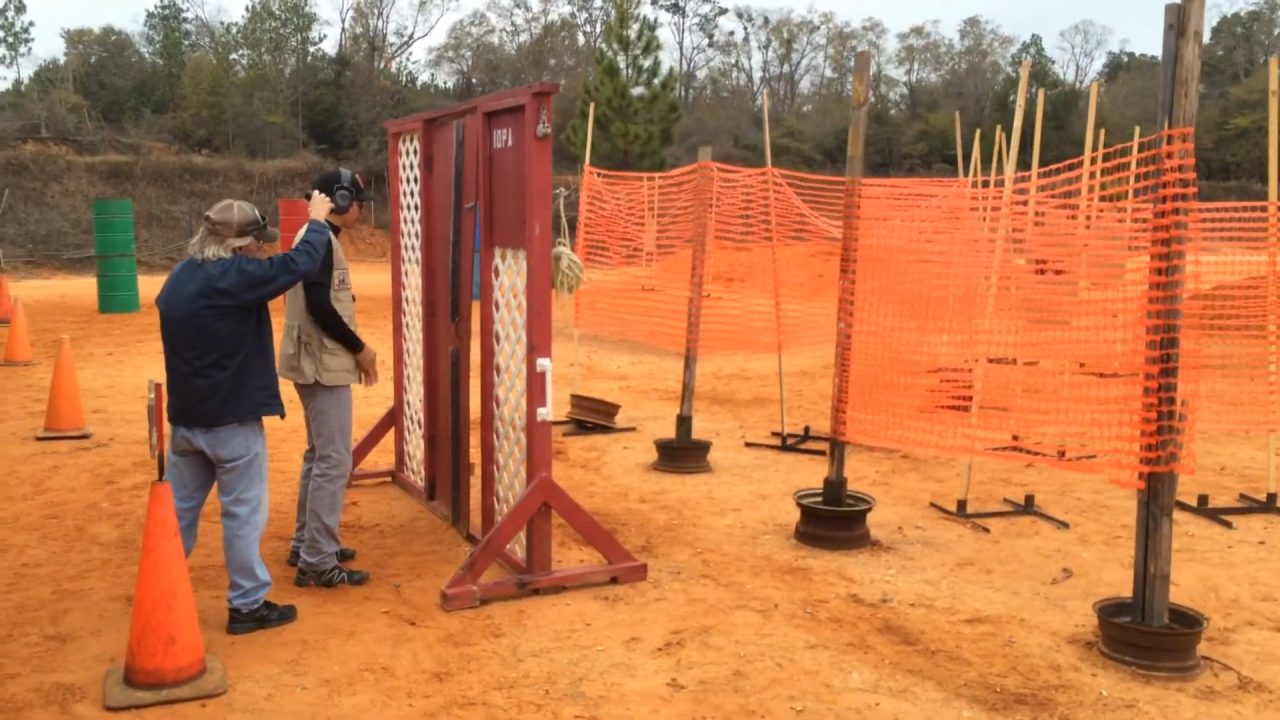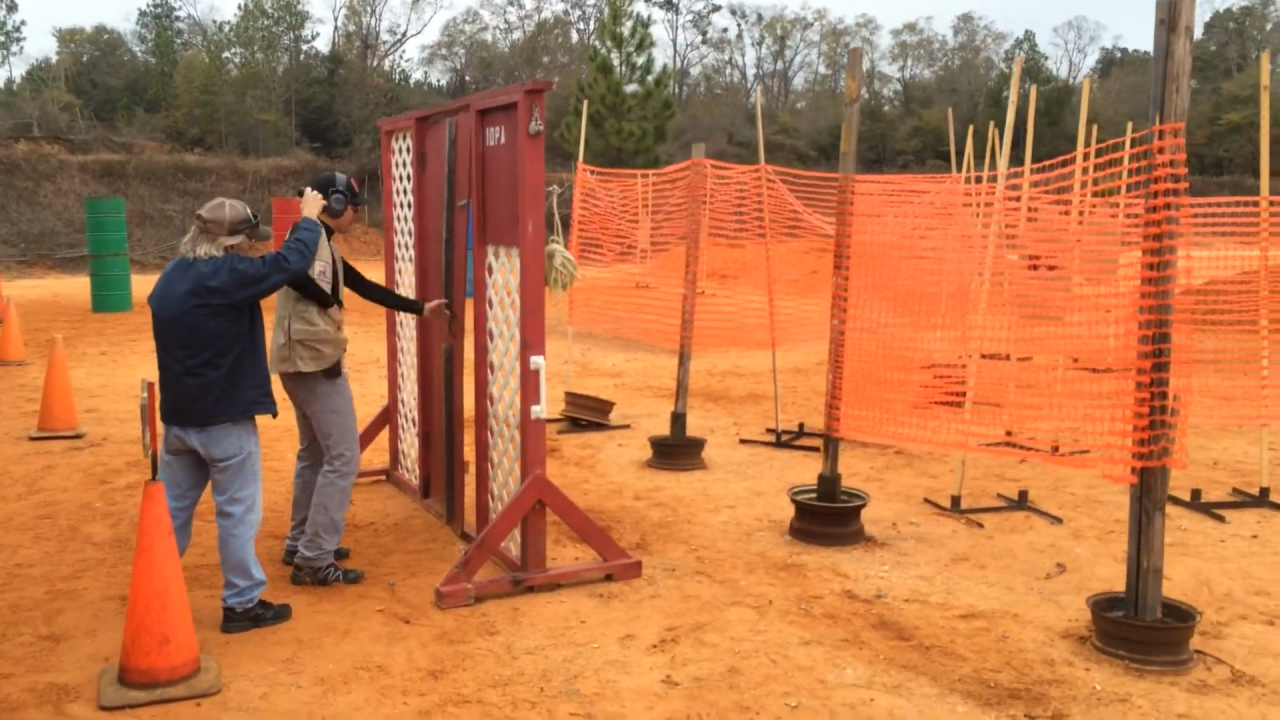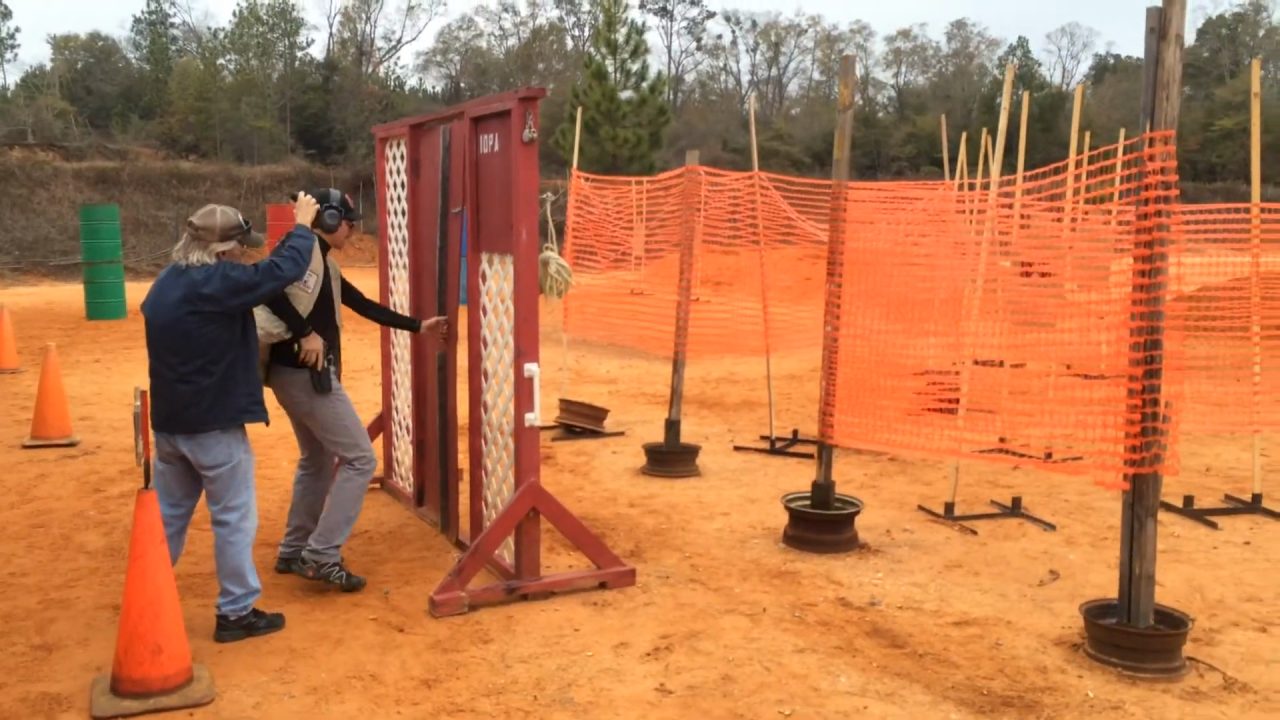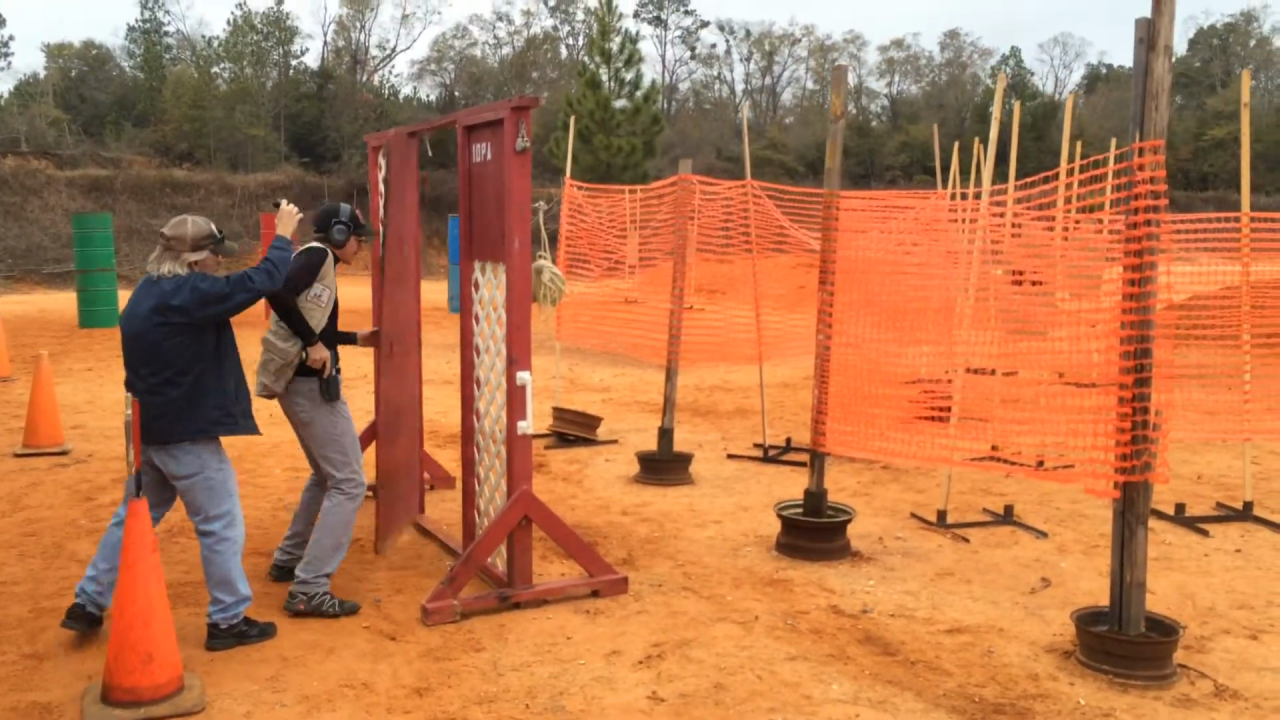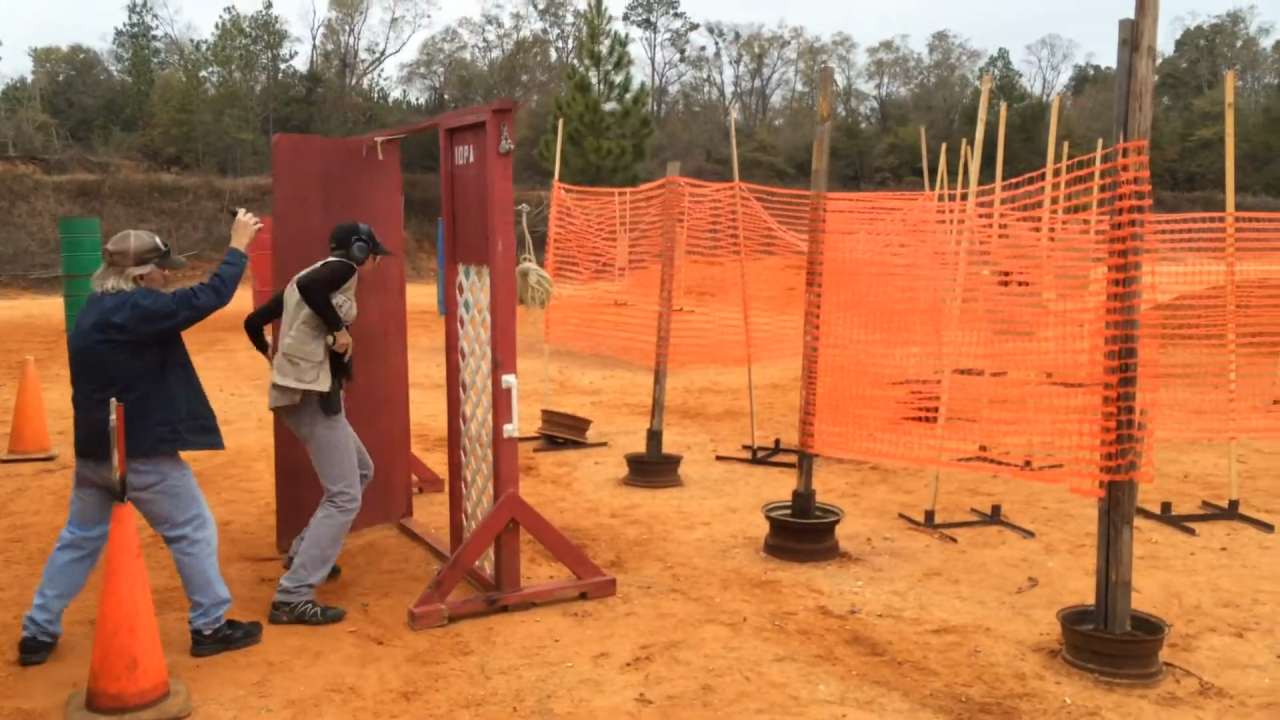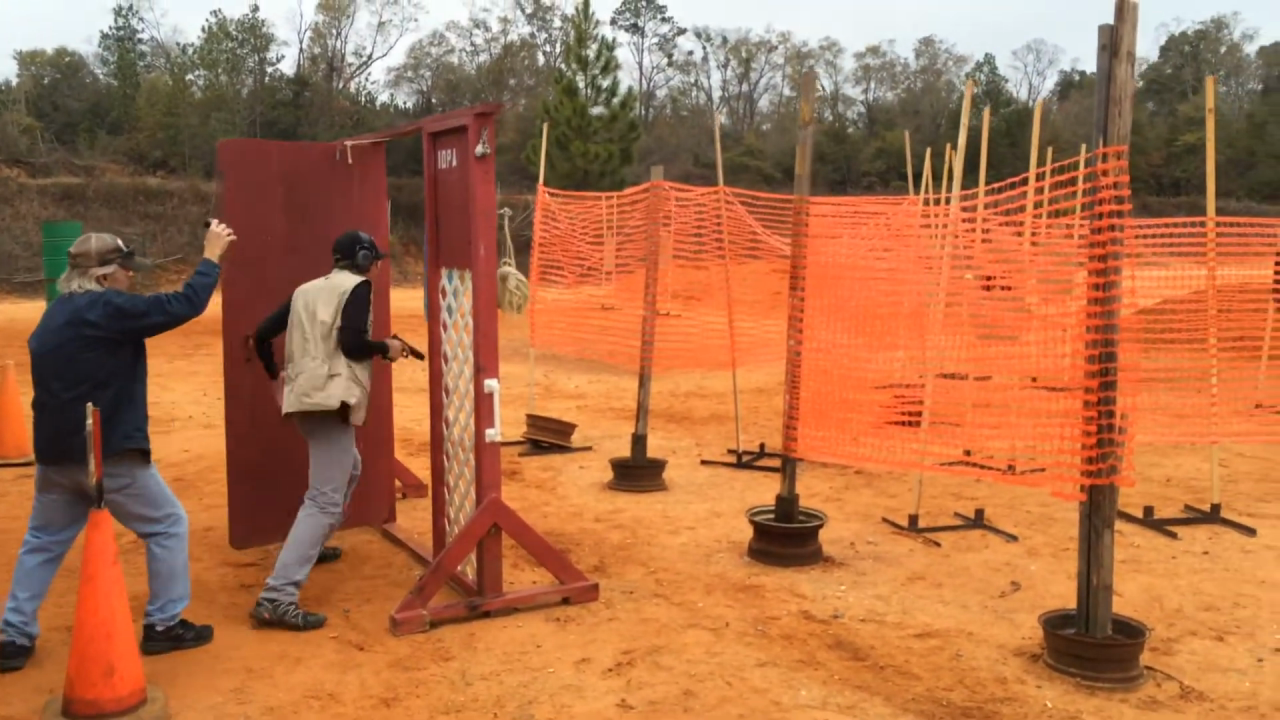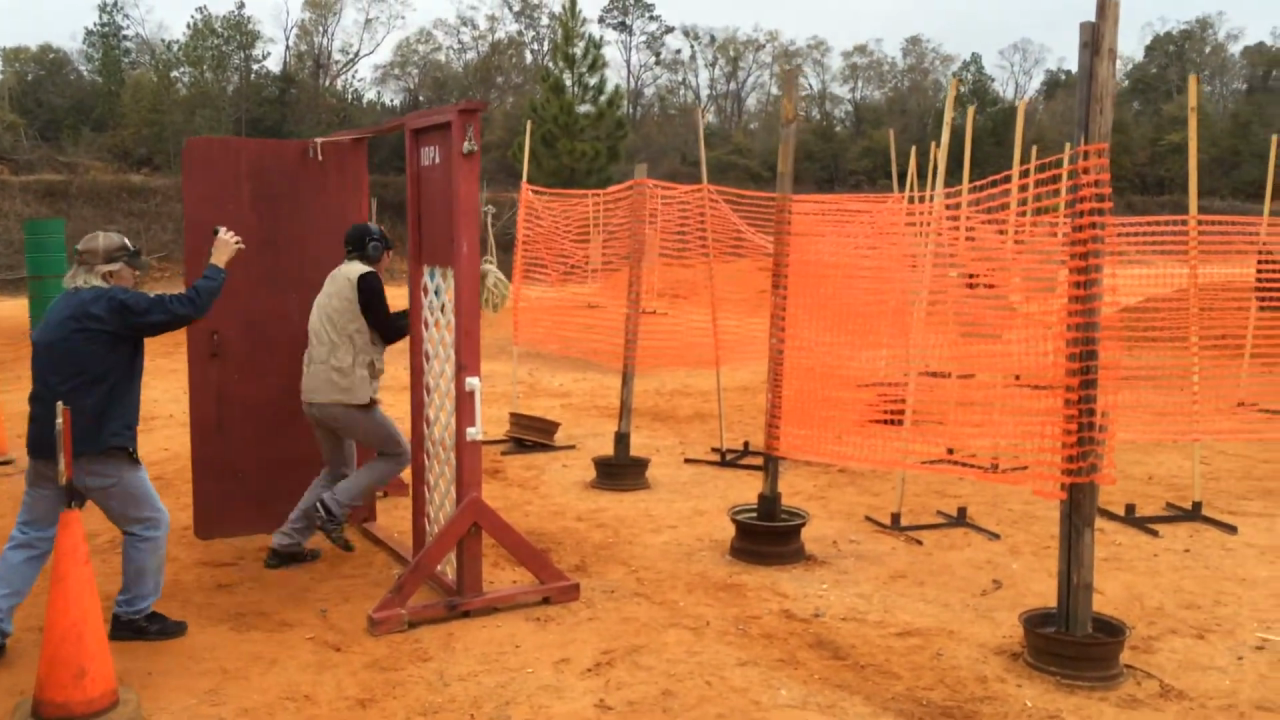
dt=0.2s
person 1, frame 1
left shoulder: (178, 277)
right shoulder: (236, 277)
right elbow: (301, 262)
right wrist: (317, 220)
left hip: (186, 417)
right hip: (232, 419)
left knee: (179, 509)
right knee: (243, 512)
right ankle: (247, 605)
person 1, frame 2
left shoulder: (171, 276)
right shoulder: (229, 275)
right elbow: (294, 261)
right wrist: (309, 218)
left hip: (179, 417)
right hip: (225, 418)
left knee: (173, 508)
right knee: (237, 511)
right ankle: (242, 604)
person 1, frame 3
left shoulder: (165, 283)
right shoulder: (221, 282)
right elbow: (288, 268)
right wrist: (303, 223)
left hip: (170, 424)
right hip: (215, 425)
left knee: (167, 516)
right knee: (234, 518)
right ankle: (236, 613)
person 1, frame 4
left shoulder: (144, 294)
right shoulder: (192, 294)
right elbow: (264, 279)
right wrist: (284, 234)
left hip: (146, 433)
right hip: (189, 435)
left knee: (132, 521)
right knee: (221, 525)
left ankle: (89, 604)
right ankle: (228, 621)
person 1, frame 5
left shoulder: (92, 311)
right shoulder: (141, 309)
right elbow: (213, 295)
right wrist: (239, 245)
left hip: (95, 450)
right hip: (144, 450)
left knee: (80, 539)
right knee: (193, 531)
left ankle: (38, 633)
right ankle: (211, 626)
person 1, frame 6
left shoulder: (55, 316)
right shoulder: (111, 309)
right elbow: (186, 304)
right wrist: (212, 255)
left hip: (55, 453)
right hip: (110, 452)
left knee: (44, 542)
right knee: (168, 525)
right ankle: (164, 625)
person 1, frame 7
left shoulder: (60, 310)
right shoulder: (113, 305)
right elbow: (188, 307)
right wrist: (218, 261)
left hip: (47, 448)
right hip: (96, 447)
right knee: (148, 525)
right ankle: (133, 616)
person 2, frame 1
right shoulder: (321, 240)
right elbow: (319, 306)
left wrist: (352, 350)
right wrist: (360, 349)
left hip: (315, 364)
right hip: (323, 366)
left knee: (319, 457)
right knee: (333, 462)
left ankle: (306, 545)
right ankle: (318, 562)
person 2, frame 2
left shoulder: (322, 242)
left elbow: (363, 286)
left wrist: (417, 307)
right wrist: (330, 304)
left hip: (307, 361)
right hip: (312, 359)
left knee: (315, 453)
right knee: (342, 458)
left ankle: (300, 544)
right ankle: (314, 560)
person 2, frame 3
left shoulder: (326, 264)
left elbow: (365, 306)
left wrist: (418, 326)
right wrist: (306, 332)
left hip: (299, 375)
right hip: (304, 374)
left knee: (316, 462)
right knee: (359, 460)
left ankle: (295, 551)
right ankle: (322, 555)
person 2, frame 4
left shoulder: (314, 264)
right shoulder: (316, 256)
right elbow: (277, 294)
left wrist: (354, 338)
right wrist: (313, 344)
left hip: (304, 383)
right hip: (311, 386)
left knee: (326, 474)
right knee: (348, 483)
left ankle: (289, 559)
right ankle: (308, 589)
person 2, frame 5
left shoulder: (314, 276)
right shoulder: (342, 270)
left elbow: (253, 321)
right elbow: (305, 286)
left wrist: (269, 350)
right wrist: (338, 329)
left hip: (303, 393)
right hip: (312, 396)
left knee: (361, 470)
right knee: (343, 497)
left ankle: (307, 552)
right ankle: (292, 596)
person 2, frame 6
left shoulder: (304, 291)
right shoulder: (358, 287)
left elbow: (263, 333)
right elbow: (352, 342)
left wrist: (274, 374)
right wrist: (386, 347)
left hip: (302, 397)
right hip: (330, 400)
left knee: (349, 469)
right knee: (325, 502)
left ankle: (310, 548)
right ankle: (277, 598)
person 2, frame 7
left shoulder: (334, 277)
right shoulder: (365, 278)
right elbow: (386, 332)
left wrist: (403, 315)
left hip: (314, 393)
right hip: (346, 392)
left knee: (339, 469)
right knee: (396, 455)
left ankle: (286, 544)
right ankle: (330, 510)
